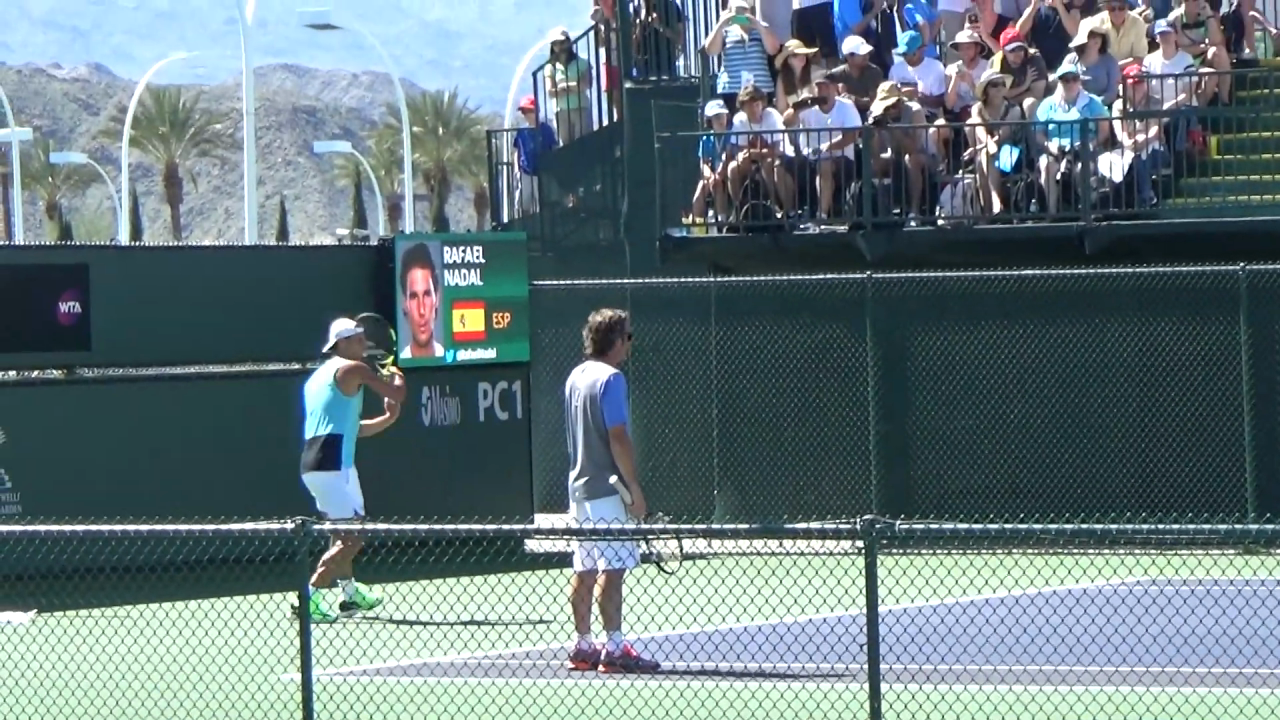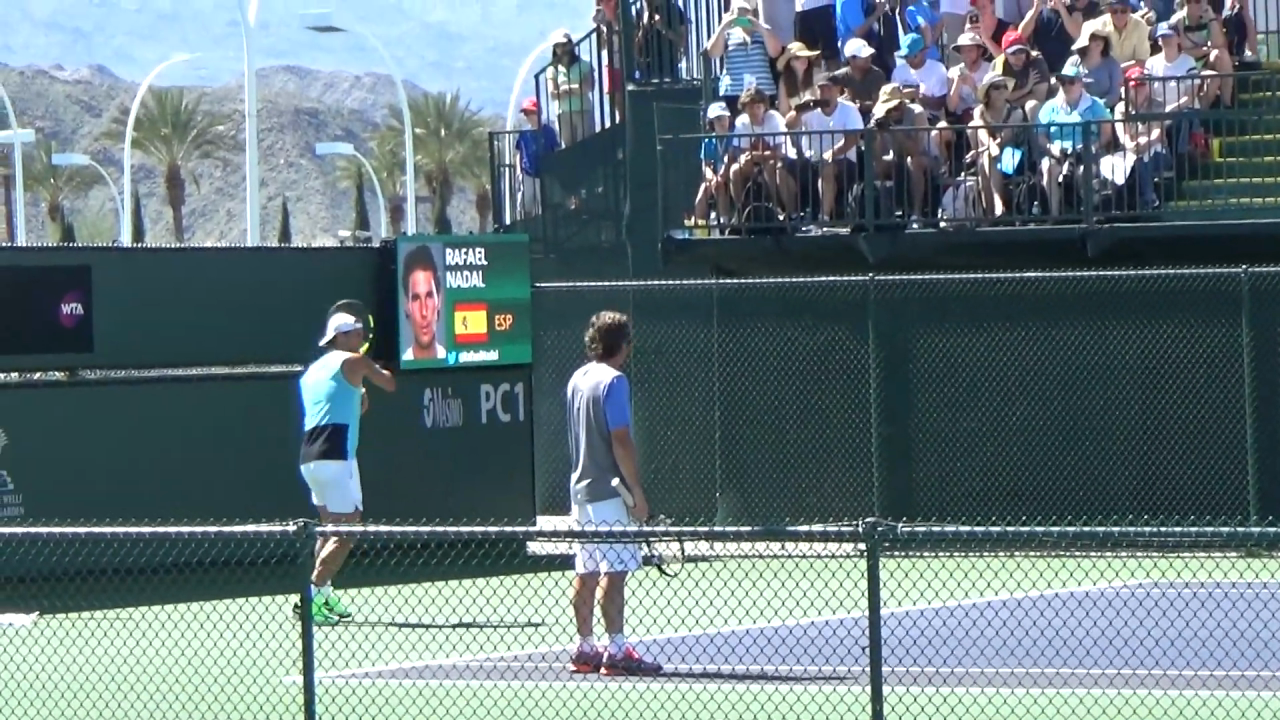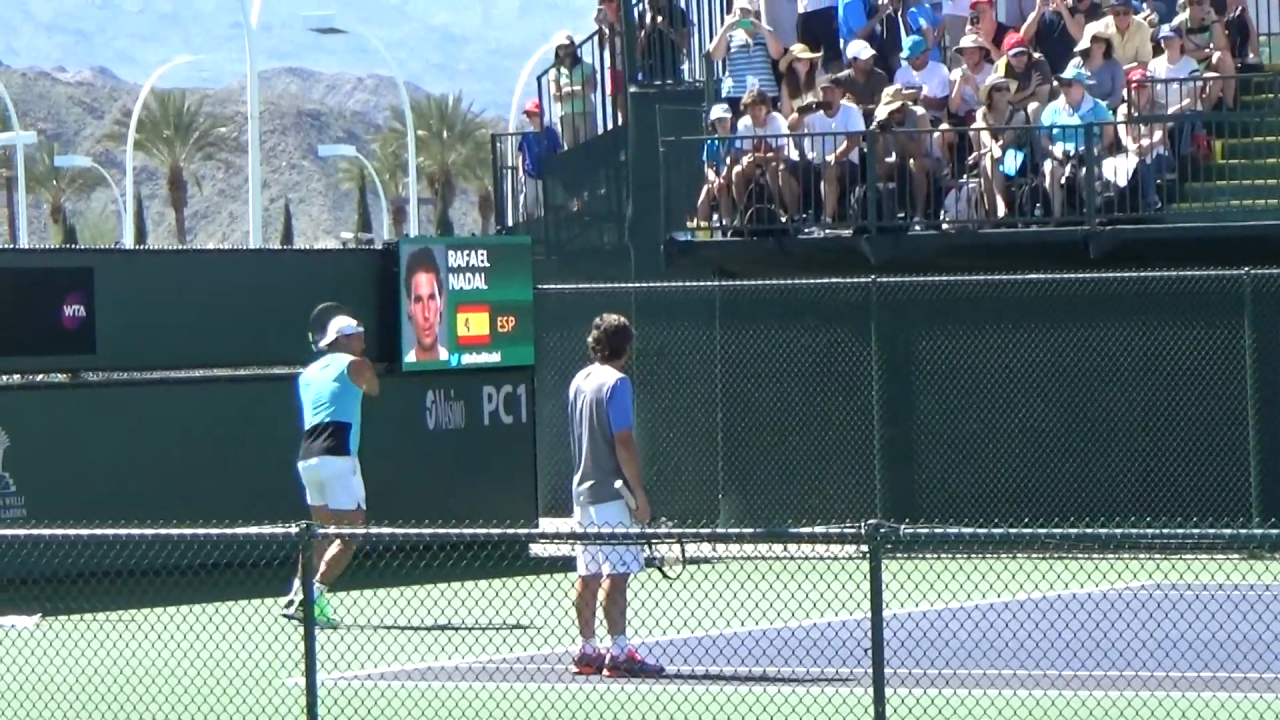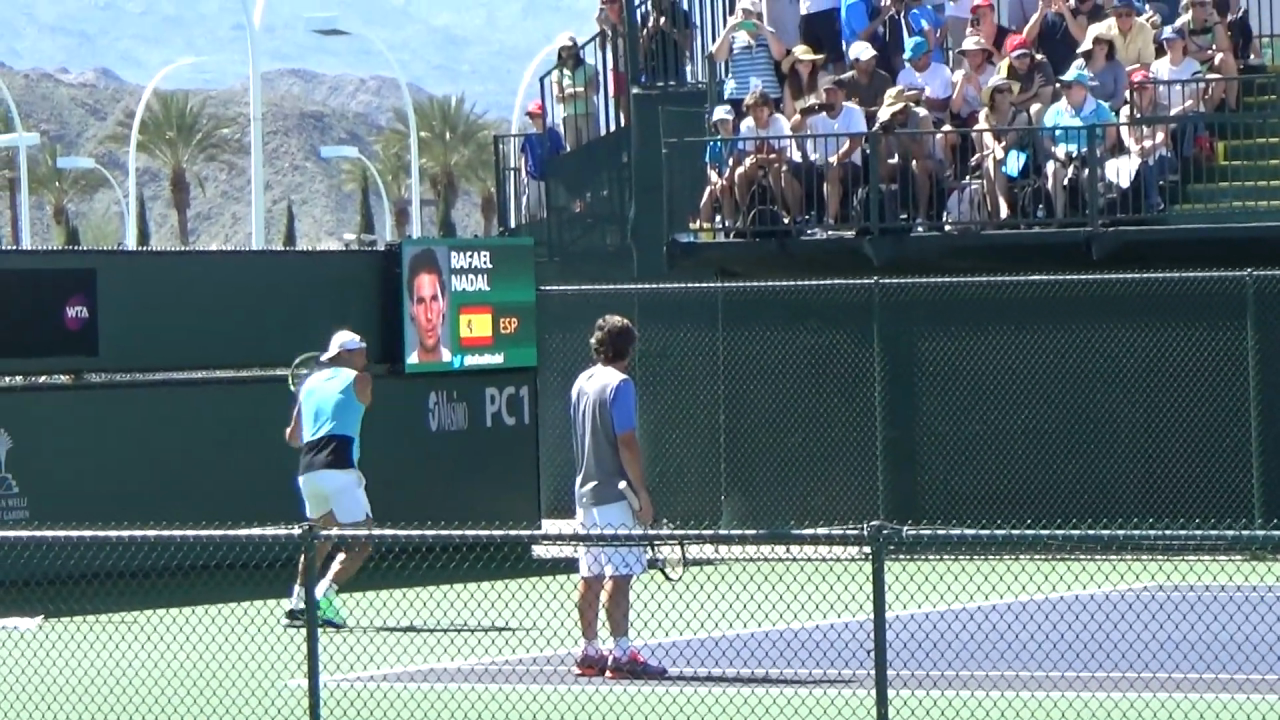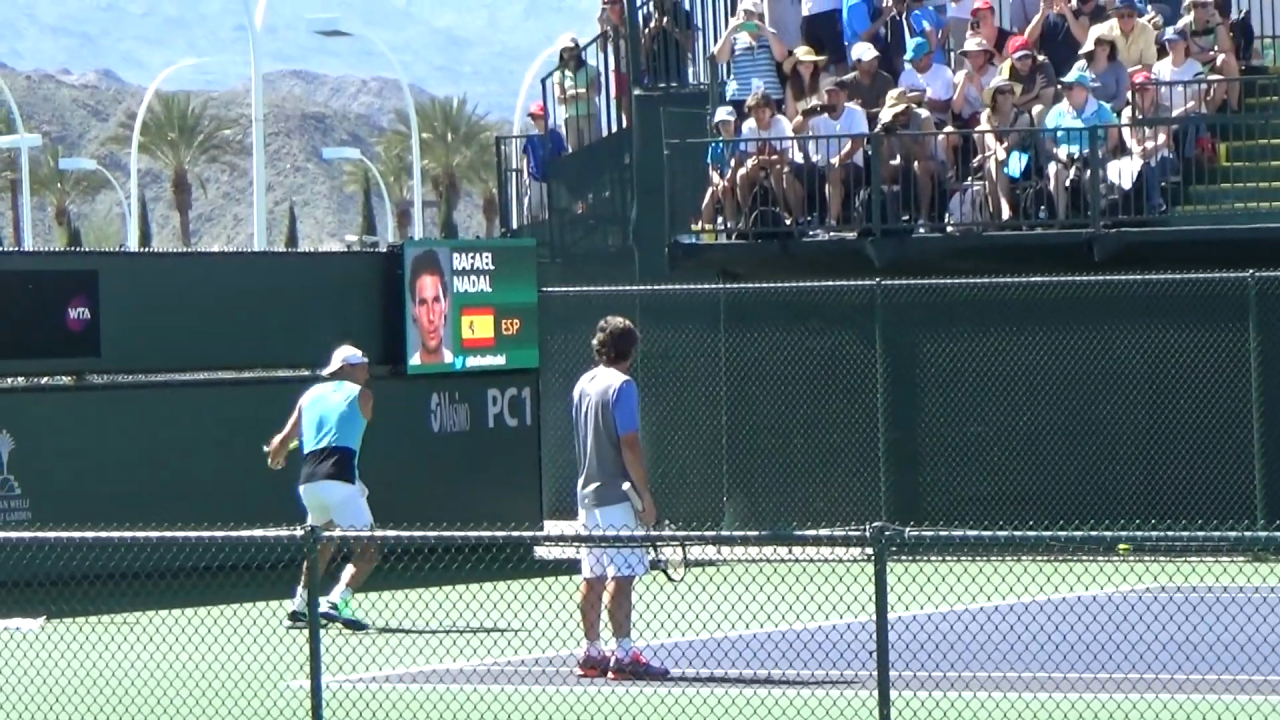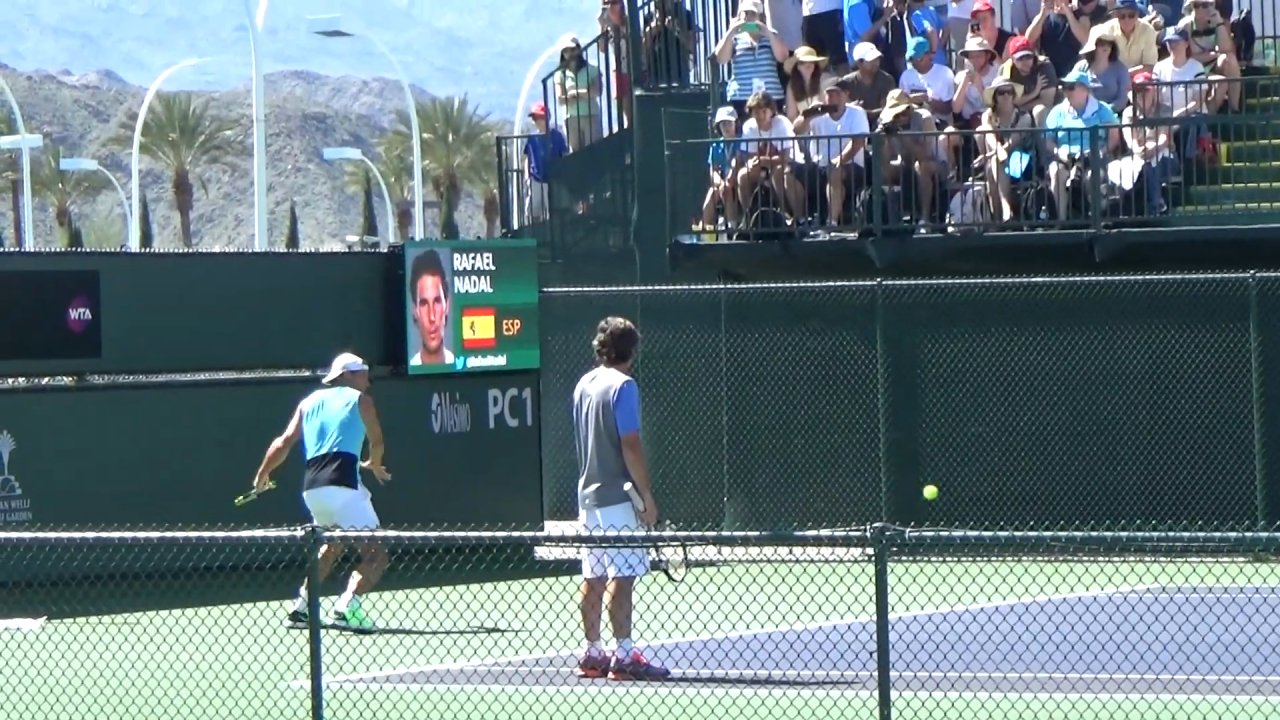
dt=0.1s
person 1, frame 1
left shoulder: (576, 376)
right shoulder: (611, 378)
right elbow: (618, 438)
right wrist: (635, 488)
left hip: (580, 485)
right hip: (607, 489)
left knee: (584, 570)
right knee: (612, 569)
left ankle: (583, 646)
right ankle: (614, 649)
person 1, frame 2
left shoulder: (577, 379)
right shoulder: (613, 380)
right elbow: (620, 440)
right wrist: (637, 490)
left hip: (582, 488)
right hip: (609, 491)
left knee: (586, 572)
right knee: (614, 572)
left ankle: (585, 650)
right ankle: (616, 652)
person 1, frame 3
left shoulder: (579, 381)
right shoulder: (616, 382)
right elbow: (623, 443)
right wrist: (639, 492)
left hip: (584, 489)
right hip: (611, 493)
left knee: (588, 574)
right knee: (617, 574)
left ankle: (587, 651)
right ankle: (619, 654)
person 1, frame 4
left shoulder: (581, 382)
right shoulder: (620, 384)
right elbow: (626, 444)
right wrist: (642, 494)
left hip: (586, 492)
right hip: (614, 494)
left knee: (591, 575)
right knee: (619, 576)
left ankle: (590, 653)
right ankle: (621, 655)
person 1, frame 5
left shoulder: (583, 384)
right shoulder: (622, 385)
right elbow: (629, 445)
right wrist: (646, 495)
left hip: (589, 492)
right hip: (617, 496)
left knee: (593, 576)
right knee: (621, 577)
left ankle: (592, 653)
right ankle: (624, 656)
person 1, frame 6
left shoulder: (584, 384)
right shoulder: (623, 385)
right elbow: (630, 445)
right wrist: (646, 495)
left hip: (590, 492)
right hip: (618, 496)
left knee: (594, 576)
right knee: (622, 577)
left ankle: (593, 654)
right ankle: (625, 657)
person 2, frame 1
left shoulder: (318, 376)
right shoulder: (352, 368)
right elbow: (397, 395)
left wrist: (386, 419)
right wrist: (397, 378)
left hip: (319, 464)
right hip: (333, 466)
left knee: (347, 533)
right knee: (351, 538)
left ankle: (350, 593)
right ankle: (310, 597)
person 2, frame 2
left shoulder: (312, 371)
right shoulder: (352, 361)
right elbow: (390, 384)
left wrist: (356, 405)
right wrist: (372, 374)
left hip: (311, 457)
right hip: (335, 459)
left knee: (332, 528)
right knee: (345, 536)
left ankle: (322, 596)
right ankle: (314, 596)
person 2, frame 3
left shoulder: (309, 372)
right shoulder: (356, 364)
right elbow: (373, 388)
left hip: (309, 457)
right hip: (336, 457)
left knee: (323, 528)
left ankle: (299, 597)
right ankle: (314, 596)
person 2, frame 4
left shoulder: (309, 383)
right shoulder: (358, 379)
left elbow: (293, 434)
left hip: (309, 471)
right hip: (338, 468)
left knee: (320, 538)
right knee: (360, 541)
left ankle: (298, 605)
right ankle: (322, 594)
person 2, frame 5
left shoulder: (310, 395)
right shoulder: (362, 394)
left elbow: (283, 439)
left wrist: (276, 454)
left hip: (309, 480)
right hip: (339, 480)
left knee: (324, 542)
right knee: (367, 550)
left ankle: (300, 606)
right ankle: (337, 601)
person 2, frame 6
left shoulder: (309, 403)
right shoulder: (362, 401)
left elbow: (283, 443)
right elbow: (377, 443)
left wrist: (261, 478)
right wrist: (375, 465)
left hip: (313, 488)
right hip: (342, 487)
left knee: (335, 544)
right knee: (376, 554)
left ankle: (301, 606)
right ankle: (348, 608)
